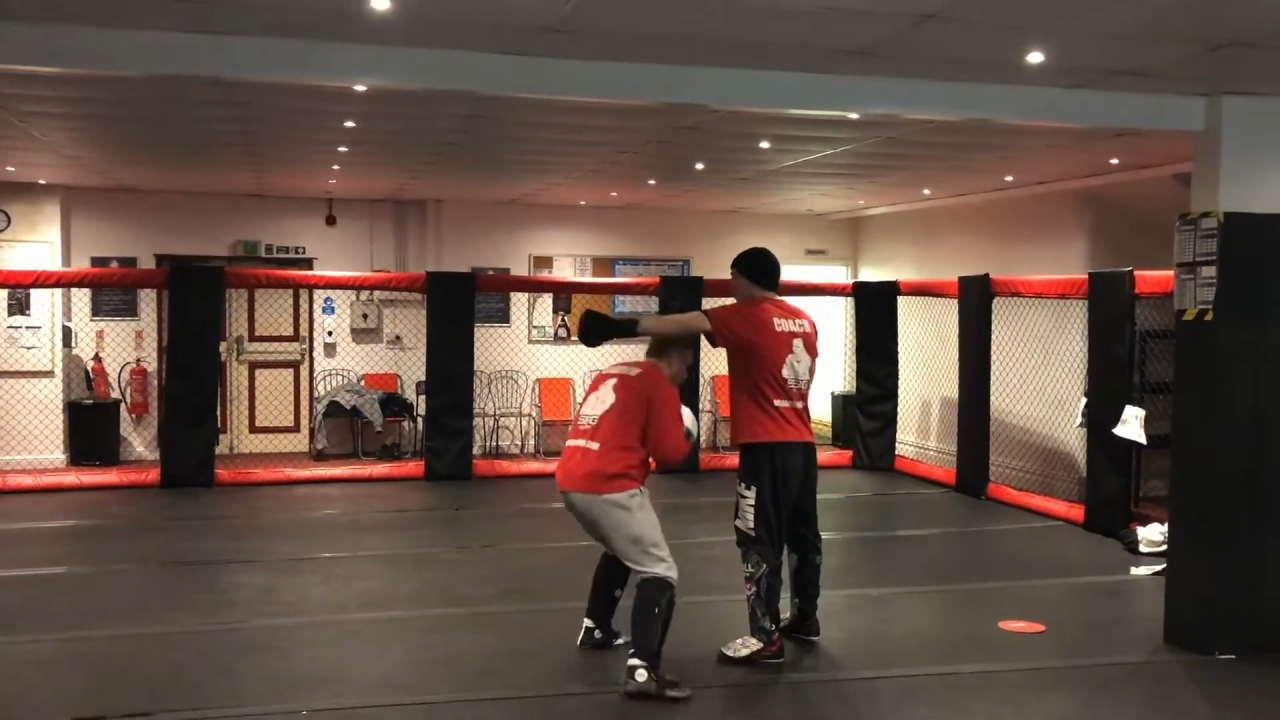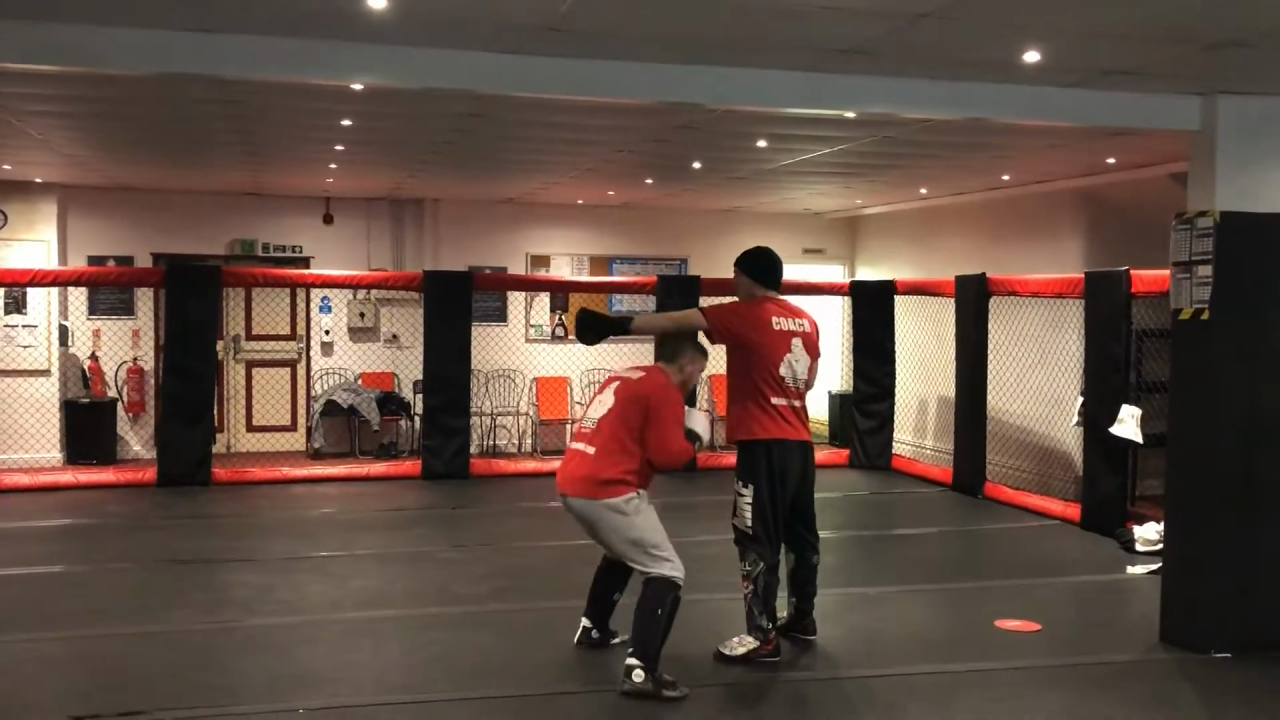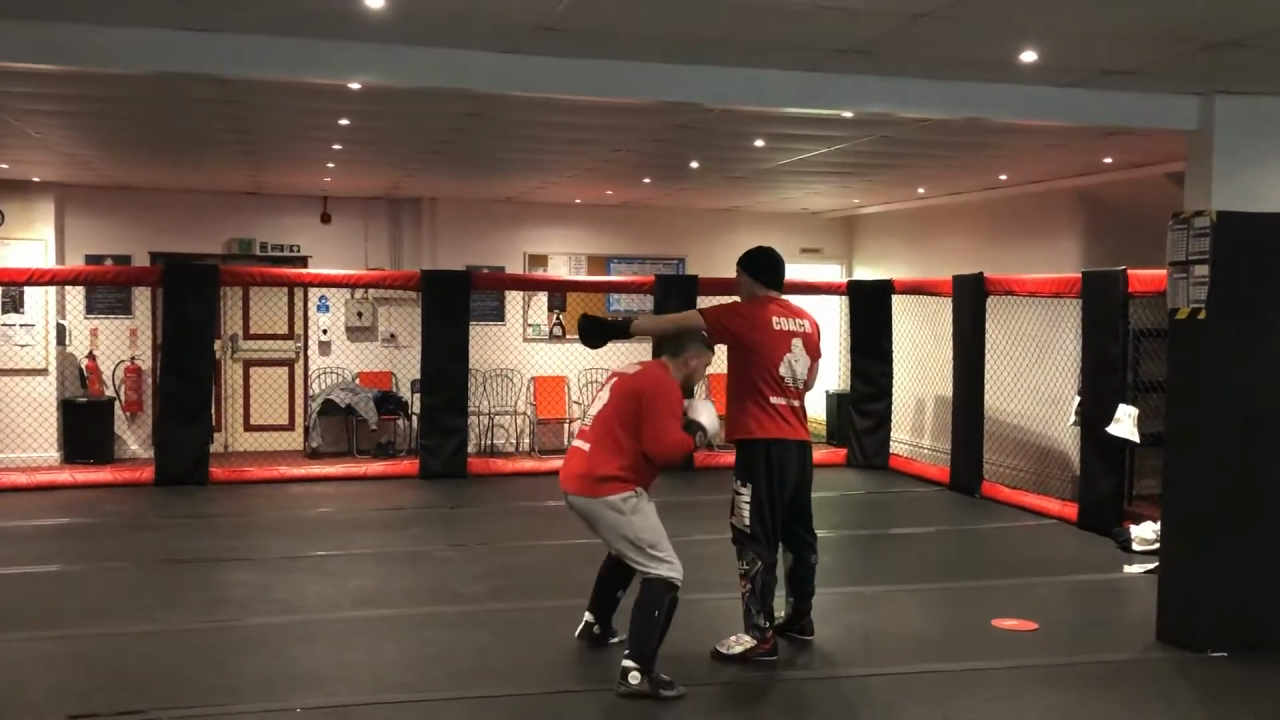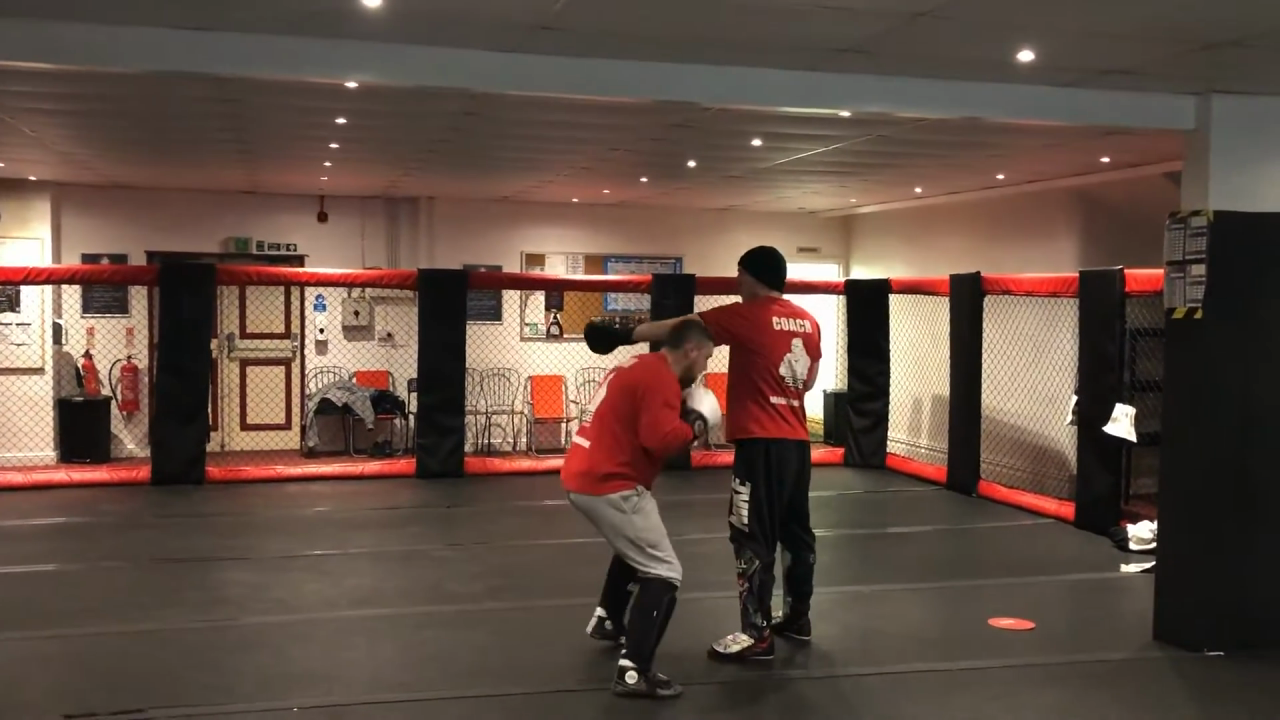
dt=0.1s
person 1, frame 1
left shoulder: (746, 317)
right shoulder: (804, 321)
left elbow: (681, 325)
left wrist: (620, 327)
left hip: (767, 445)
right hip: (802, 443)
left knee: (759, 539)
right knee: (803, 532)
left ankle: (766, 637)
right ankle: (805, 617)
person 1, frame 2
left shoulder: (745, 315)
right shoulder: (806, 321)
left elbow: (677, 321)
left wrist: (616, 325)
left hip: (764, 443)
right hip: (800, 442)
left knee: (756, 538)
right knee: (801, 531)
left ankle: (762, 635)
right ankle: (802, 616)
person 1, frame 3
left shoulder: (745, 315)
right shoulder: (807, 322)
left elbow: (676, 324)
left wrist: (617, 328)
left hip: (762, 443)
right hip: (798, 441)
left knee: (755, 537)
right knee: (798, 531)
left ankle: (760, 634)
right ankle: (800, 616)
person 1, frame 4
left shoulder: (746, 315)
right shoulder: (808, 322)
left elbow: (678, 328)
left wrist: (621, 335)
left hip: (761, 442)
right hip: (797, 441)
left knee: (753, 536)
right knee: (797, 531)
left ankle: (757, 633)
right ankle: (797, 616)
person 2, frame 1
left shoulder: (612, 373)
right shoulder: (661, 386)
right elbow: (668, 451)
right wrist: (685, 434)
left hip: (571, 481)
right hip: (609, 488)
left knee: (621, 551)
right knee: (660, 574)
left ankle: (595, 629)
right ankle: (643, 671)
person 2, frame 2
left shoulder: (622, 378)
right shoulder: (665, 391)
right elbow: (667, 455)
left wrist: (674, 435)
right wrist: (693, 440)
left hip: (572, 484)
right hip: (609, 491)
left knee: (622, 552)
right knee: (666, 574)
left ankle: (592, 628)
right ankle: (640, 670)
person 2, frame 3
left shoulder: (635, 373)
right shoulder: (663, 385)
right elbow: (664, 448)
left wrist: (683, 425)
right wrist: (697, 435)
left hip: (578, 480)
right hip: (608, 487)
left knee: (628, 550)
right knee: (664, 574)
left ankle: (594, 623)
right ankle: (636, 672)
person 2, frame 4
left shoulder: (636, 367)
right shoulder: (660, 378)
right elbow: (661, 439)
left wrist: (681, 417)
right wrist: (696, 424)
left hip: (580, 478)
right hip: (610, 485)
left knee: (633, 547)
right knee: (663, 574)
left ankle: (607, 620)
right ankle: (633, 671)
